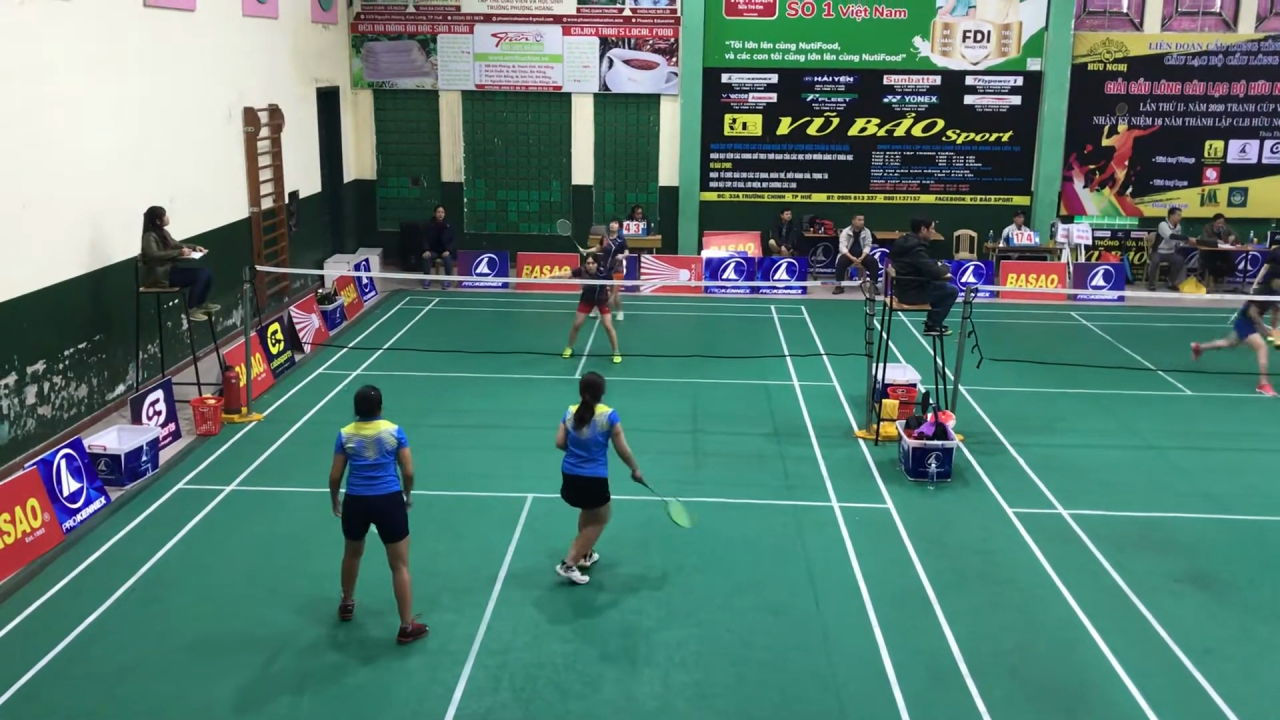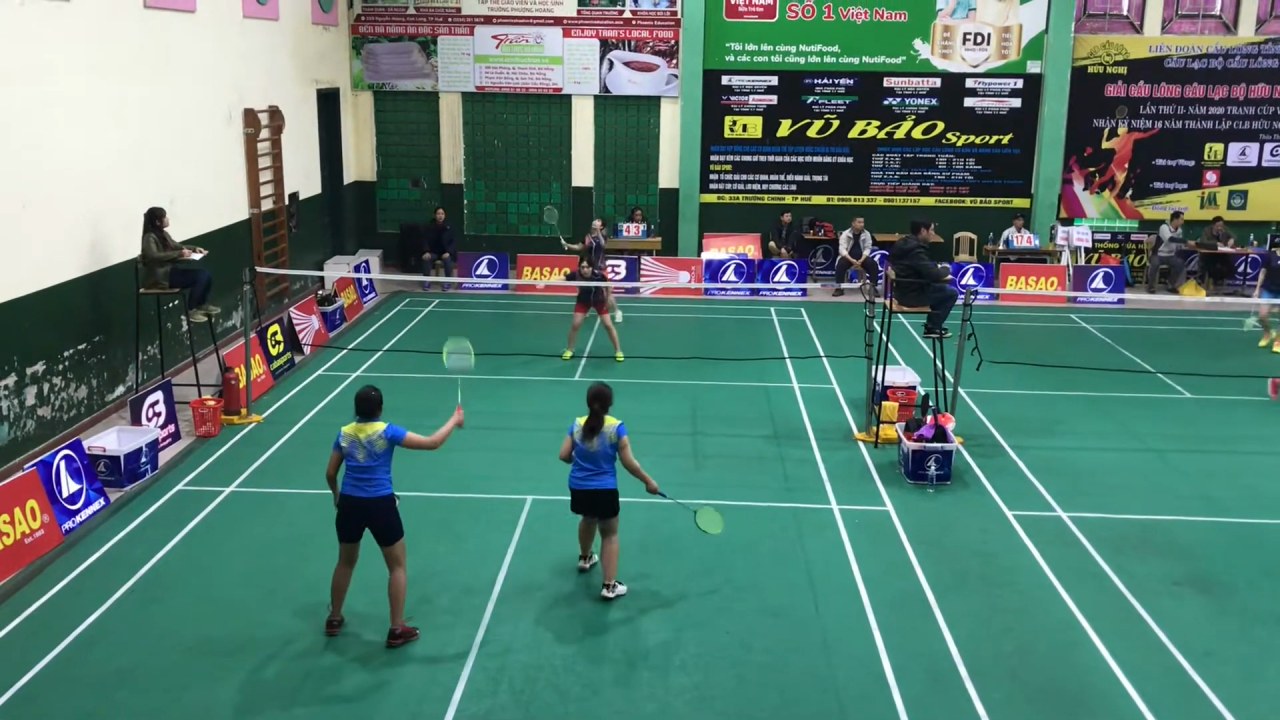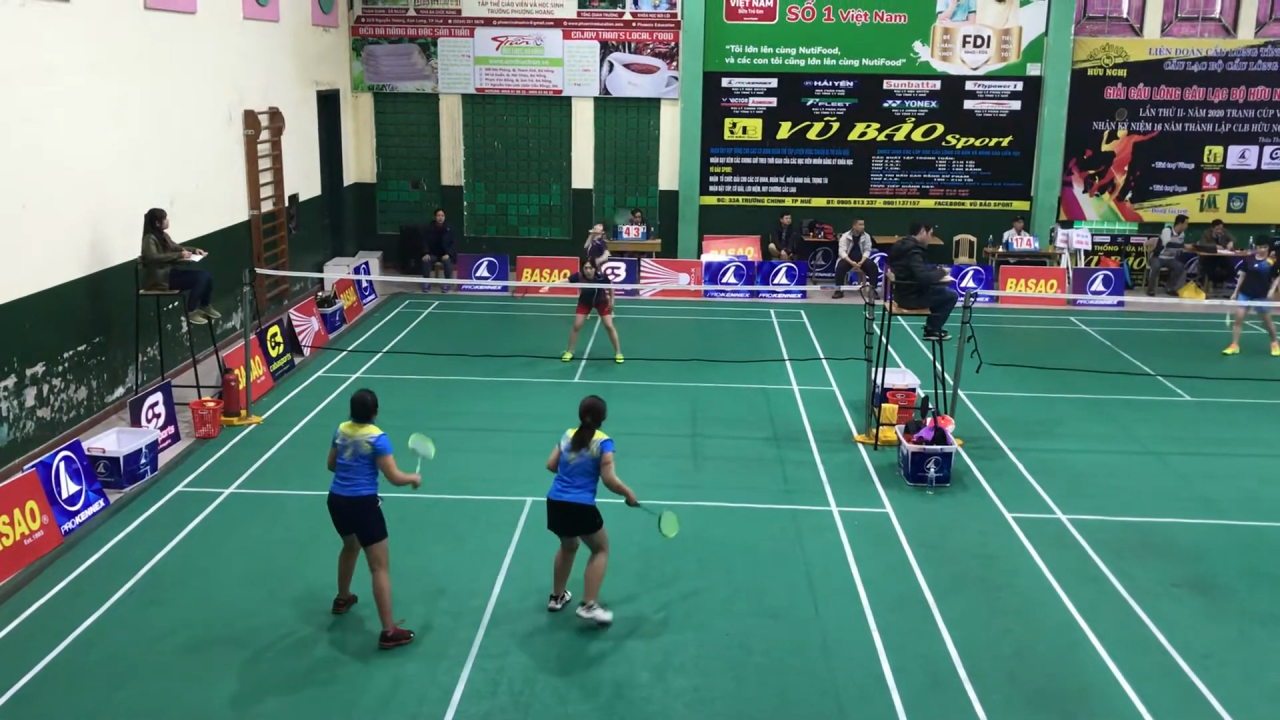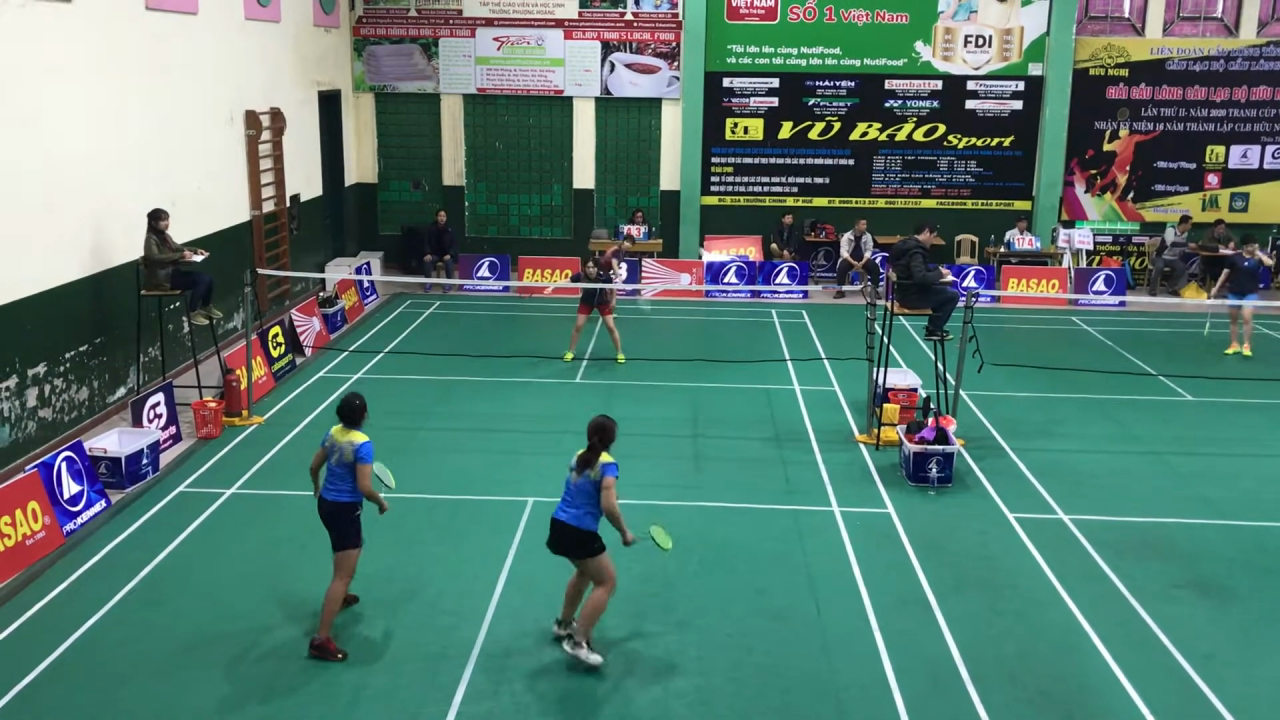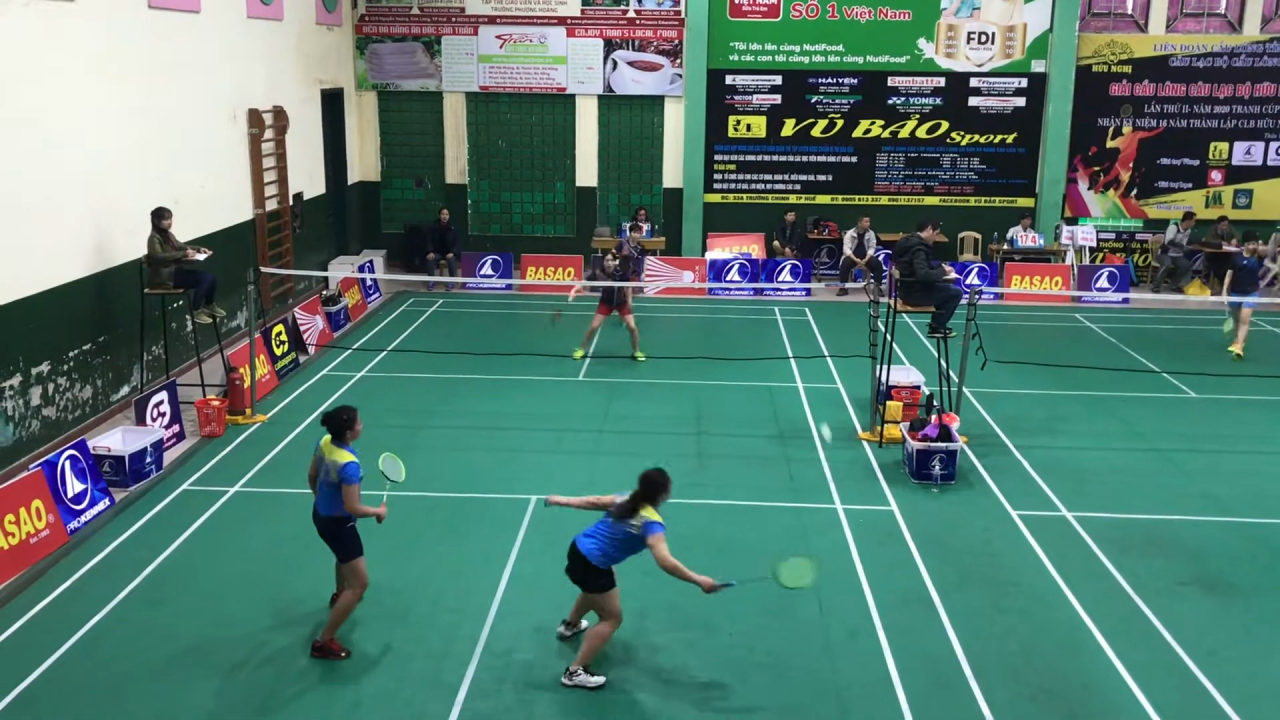
dt=0.4s
person 1, frame 1
left shoulder: (345, 435)
right shoulder: (394, 432)
left elbow: (335, 476)
right elbow: (408, 473)
left wrist: (334, 500)
right wrist: (406, 495)
left hip: (356, 502)
right hip: (389, 502)
left knee: (352, 554)
right knee: (400, 566)
left ankle: (346, 604)
right ankle: (407, 627)
person 1, frame 2
left shoulder: (344, 433)
right shoulder: (386, 431)
left elbow: (330, 474)
right elbow: (431, 443)
left wrist: (337, 495)
right wrist: (453, 421)
left hip: (349, 504)
right hip: (380, 505)
left knee: (345, 562)
right knee: (397, 566)
left ankle: (334, 619)
right ankle: (397, 629)
person 1, frame 3
left shoulder: (341, 430)
right shoulder: (377, 438)
right elbow: (394, 477)
right wrist: (413, 479)
left hip: (336, 500)
right hip: (363, 504)
left knee: (350, 547)
right knee: (380, 568)
left ankle: (342, 598)
right ankle: (389, 631)
person 1, frame 4
left shoulder: (333, 433)
right shoulder: (363, 444)
left elbow: (314, 468)
right elbow: (365, 487)
left wrist: (318, 487)
right wrist: (381, 502)
left hip: (326, 504)
right hip: (344, 509)
left knee: (355, 546)
right knee: (342, 576)
left ankle: (340, 597)
right ankle: (320, 640)
person 1, frame 5
left shoulder: (324, 444)
right shoulder: (348, 464)
left elbow: (312, 476)
right elbow: (352, 509)
right wrist: (378, 511)
left hip: (321, 515)
right hip: (337, 523)
left knee: (346, 554)
right knee: (359, 585)
left ankle: (340, 595)
right ankle: (323, 642)
person 2, frame 1
left shoulder: (570, 412)
right shoulder: (609, 415)
left elbow: (559, 443)
right elbow: (622, 448)
right wrist: (635, 469)
left hip: (570, 475)
right hip: (594, 478)
left knee: (587, 512)
right knee: (597, 522)
left ankle: (585, 556)
right ankle: (568, 564)
person 2, frame 2
left shoulder: (577, 424)
right shoulder: (616, 427)
left elbow: (564, 455)
right elbow: (628, 462)
right wrist: (648, 481)
left hip: (578, 488)
right hip: (604, 490)
left knee: (588, 519)
right knee: (609, 535)
left ankle: (585, 557)
right ankle: (609, 585)
person 2, frame 3
left shoulder: (567, 435)
right shoulder: (603, 442)
left elbow: (551, 465)
right elbow: (609, 480)
right wrist: (629, 494)
left hip: (555, 502)
right hip: (581, 506)
left knee: (568, 547)
right knee: (600, 550)
left ankle: (557, 597)
right ankle: (589, 604)
person 2, frame 4
left shoulder: (580, 457)
right shoulder: (607, 465)
right elbow: (609, 507)
right wrist: (624, 533)
left hip: (559, 525)
right hip: (579, 530)
left knee: (585, 571)
right knee: (607, 582)
left ankle: (565, 624)
right ankle: (579, 642)
person 2, frame 5
left shoulder: (626, 500)
right shoulder: (650, 522)
left elbow: (593, 502)
right elbow: (665, 562)
left wrist: (559, 500)
right wrist: (699, 580)
left hip: (579, 548)
right hip: (590, 563)
left knee: (597, 587)
right knee: (612, 619)
left ankle: (569, 626)
right ankle: (575, 672)
